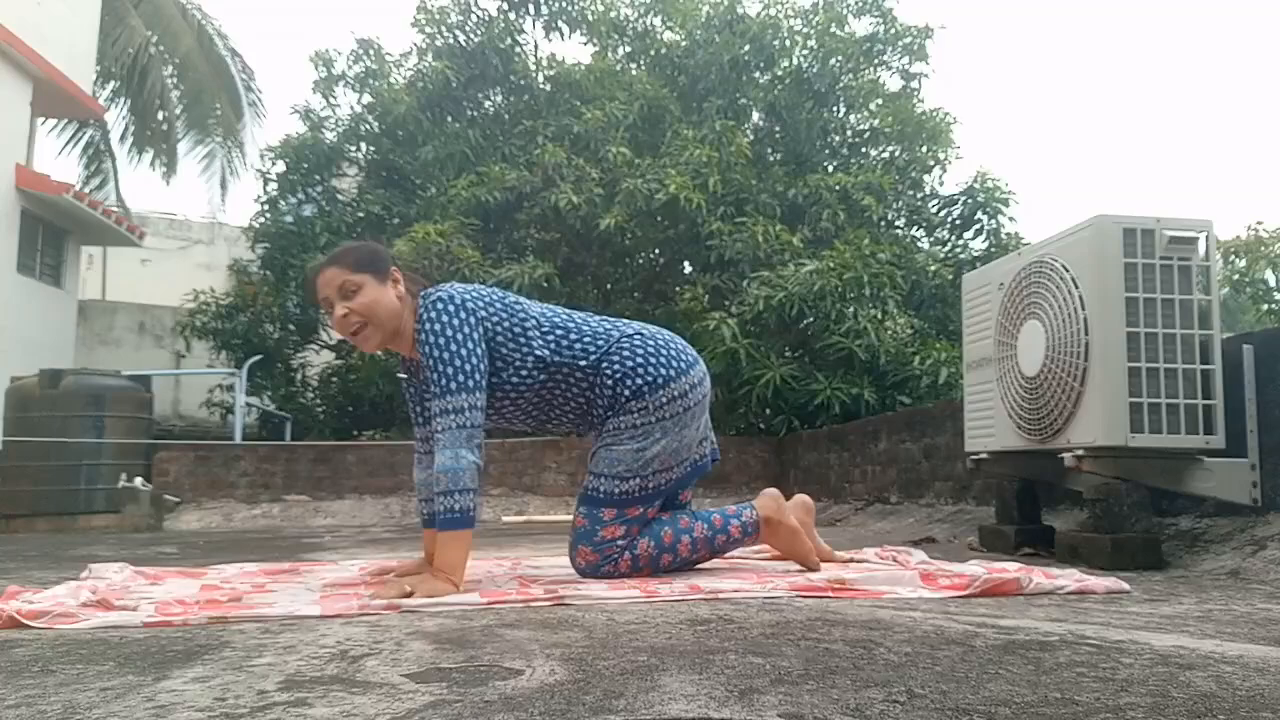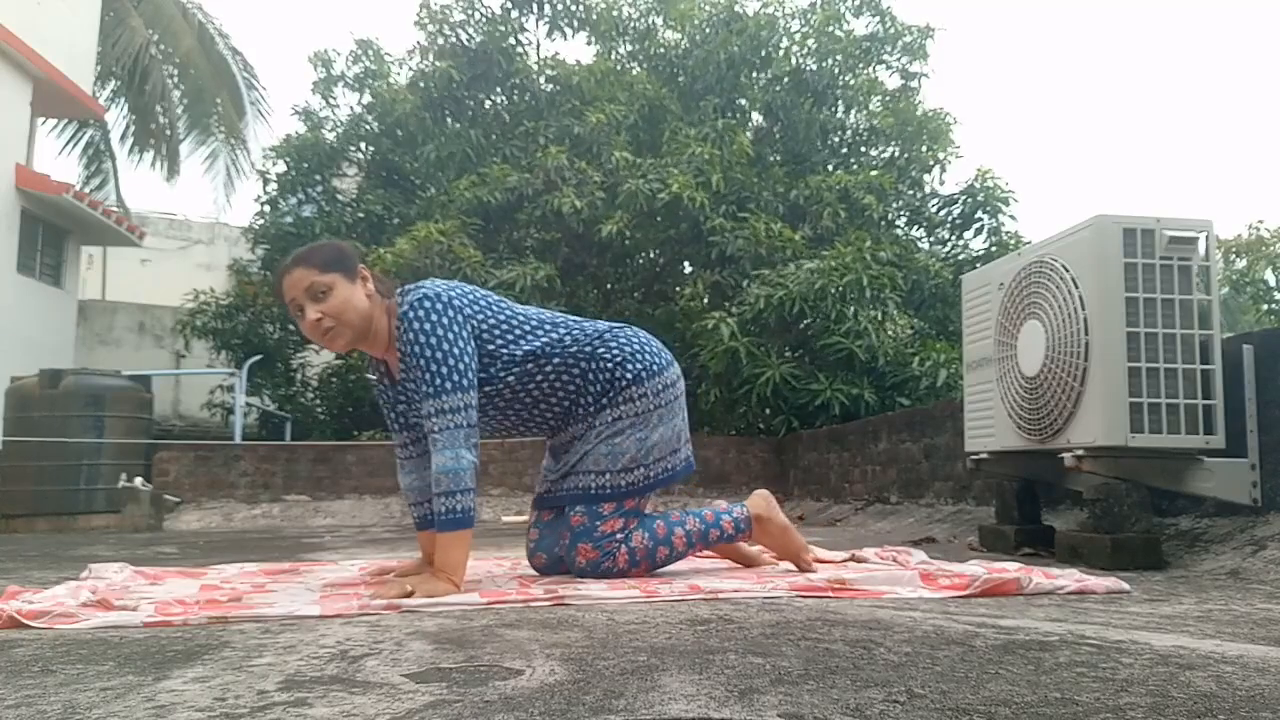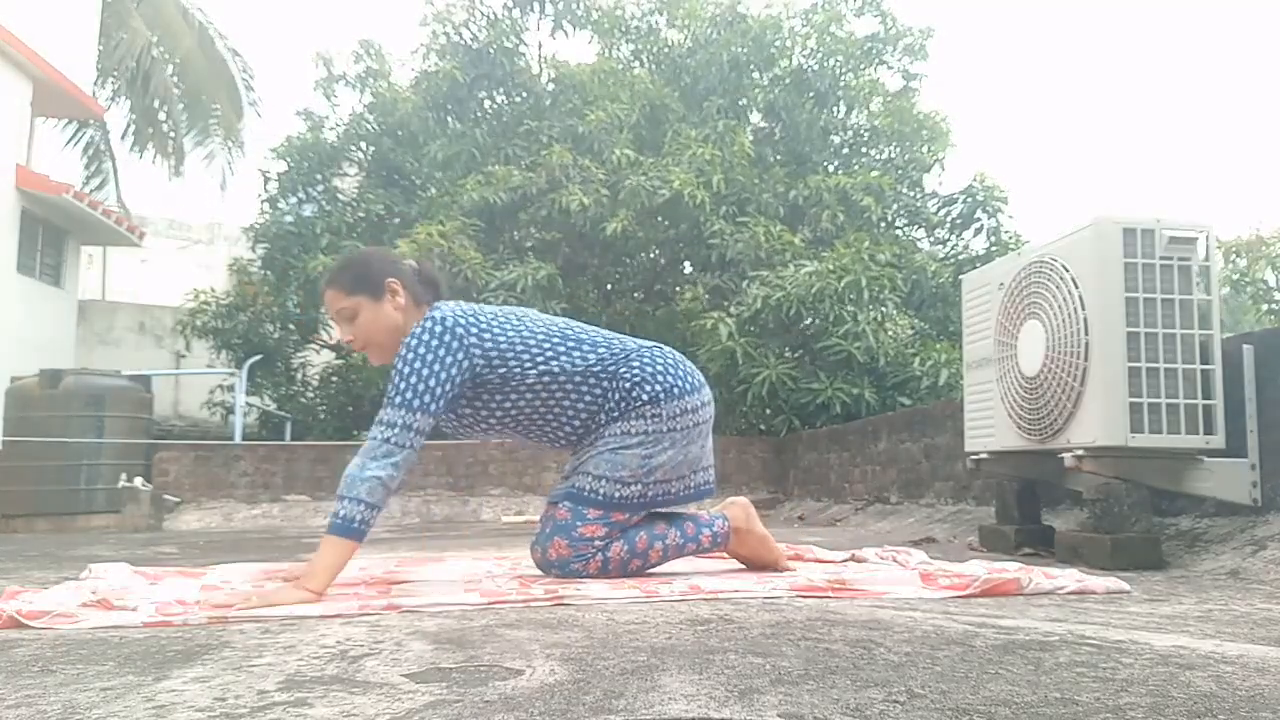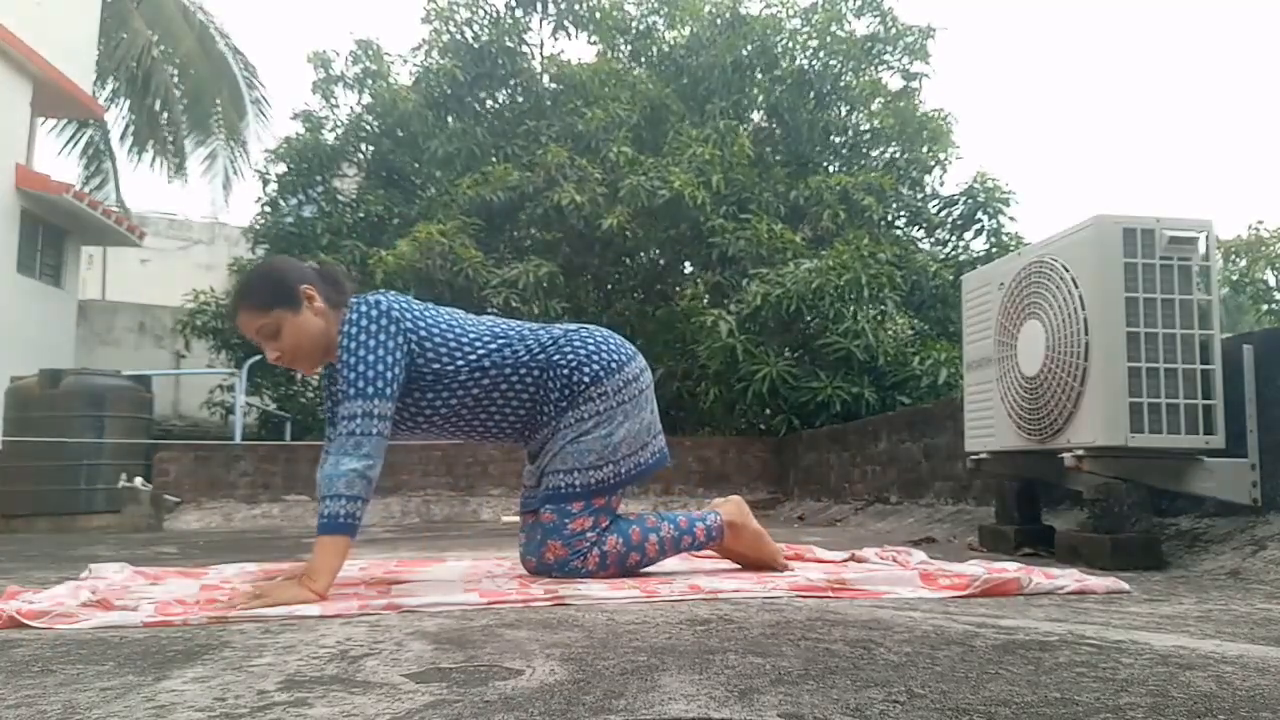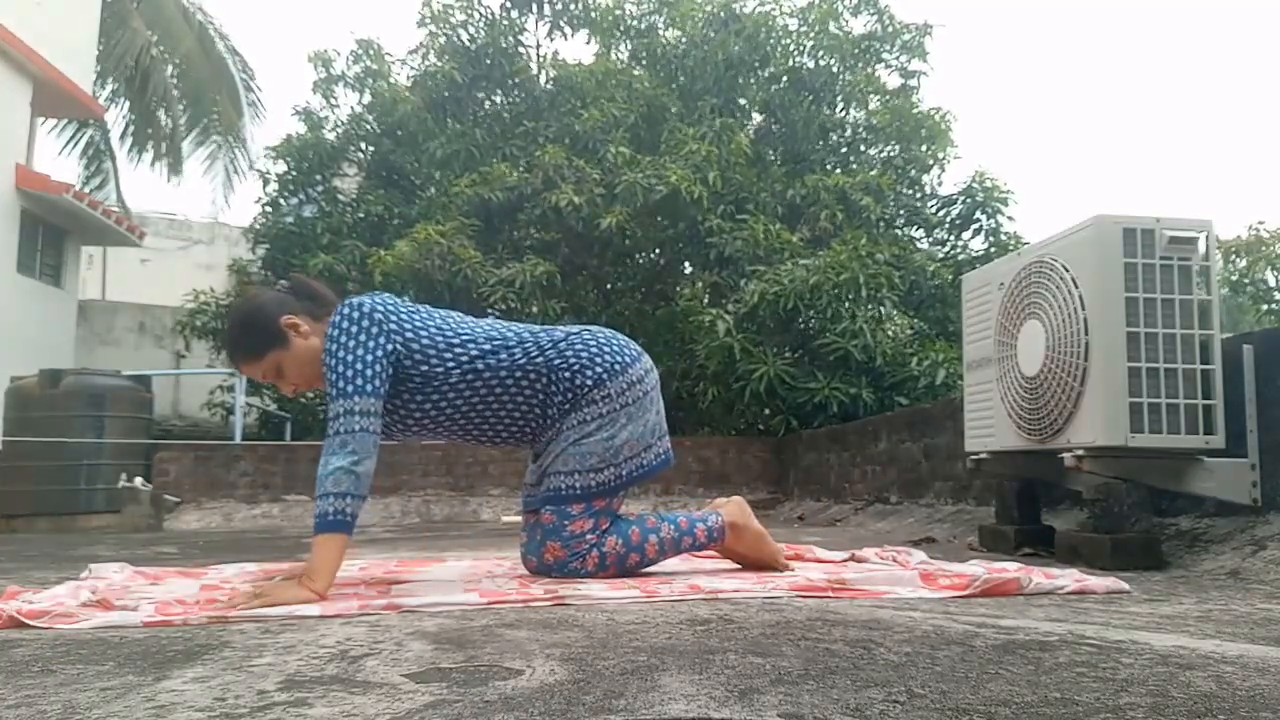
dt=1s
person 1, frame 1
left shoulder: (443, 311)
right shoulder: (415, 357)
left elbow: (459, 441)
right elbow: (431, 452)
left wrist: (447, 574)
right wrist: (432, 558)
left hip: (653, 380)
right hip: (648, 389)
left knee: (598, 553)
right knee: (654, 530)
left ankle: (761, 516)
right ankle: (788, 522)
person 1, frame 2
left shoulder: (426, 309)
right shoulder: (383, 367)
left elbow: (453, 440)
right elbow: (414, 457)
left wrist: (447, 575)
right wrist: (430, 557)
left hip: (632, 382)
right hip: (585, 413)
left knee: (593, 553)
right knee: (549, 552)
left ankle: (749, 519)
right ankle: (710, 528)
person 1, frame 3
left shoulder: (441, 330)
right shoulder: (428, 357)
left elbow: (385, 455)
right elbow: (387, 453)
left wrist: (311, 582)
right wrist: (318, 566)
left hip: (657, 400)
right hip: (631, 406)
left knee: (563, 552)
right knee: (561, 544)
left ankle: (727, 528)
right ankle: (719, 521)
person 1, frame 4
left shoulder: (369, 319)
right shoulder: (341, 371)
left elbow: (358, 451)
right elbow: (339, 458)
left wrist: (315, 582)
right wrist: (312, 567)
left hip: (598, 379)
right hip: (566, 406)
left knee: (560, 555)
right knee: (542, 553)
left ankle: (720, 524)
right ankle: (710, 523)
person 1, frame 5
left shoulder: (356, 321)
right shoulder: (361, 350)
left elbow: (350, 450)
right elbow: (348, 451)
left wrist: (314, 581)
right wrist: (313, 564)
left hip: (603, 379)
right hip: (579, 399)
left knee: (561, 554)
right knee: (543, 552)
left ankle: (724, 525)
right ankle: (714, 519)
